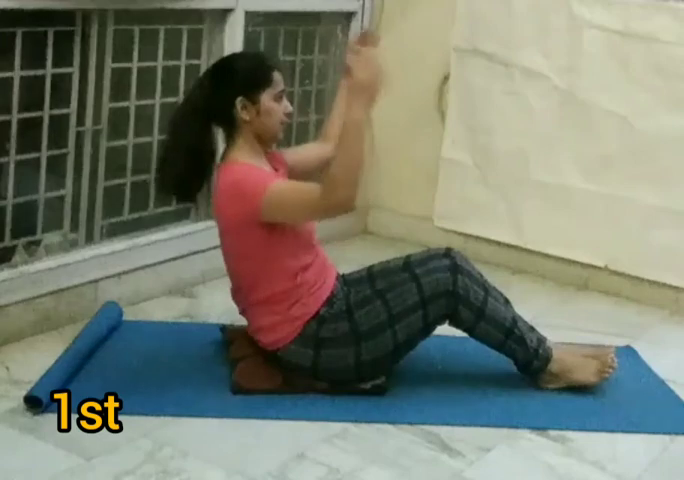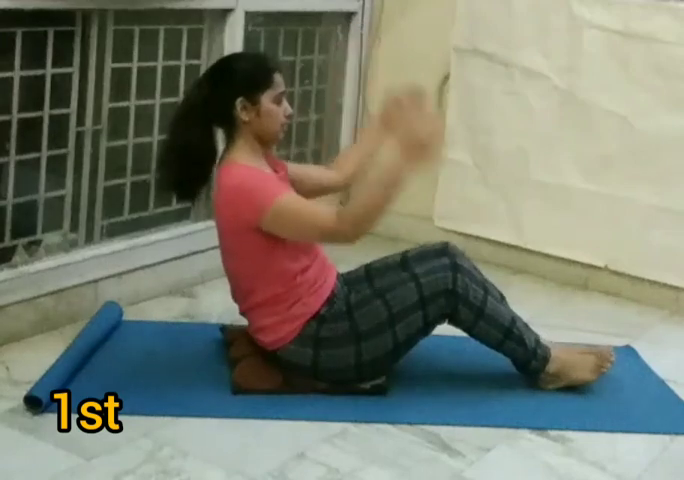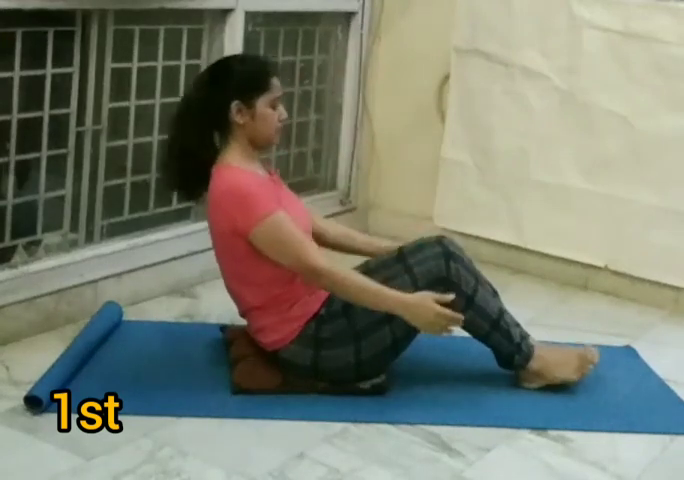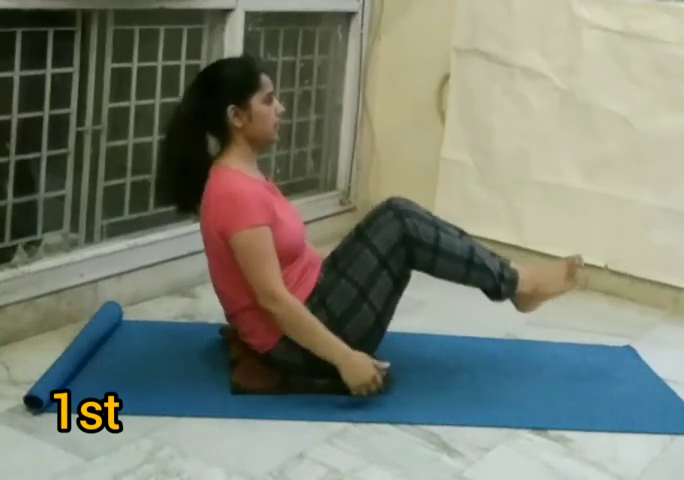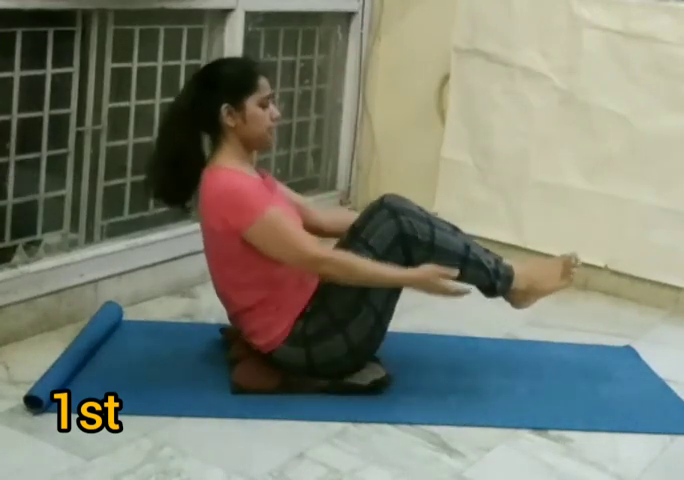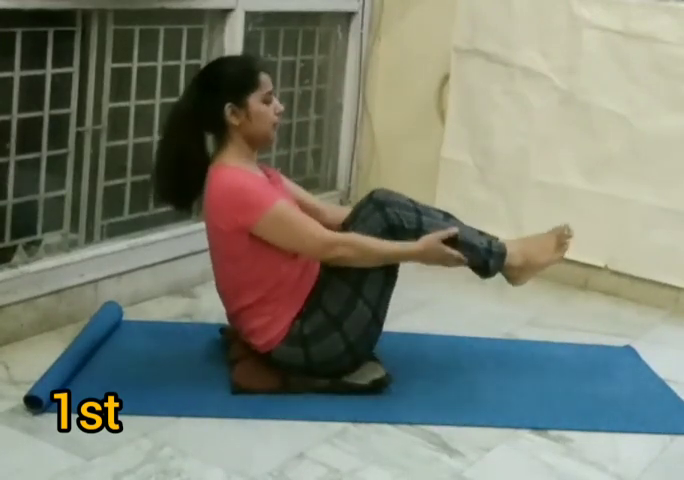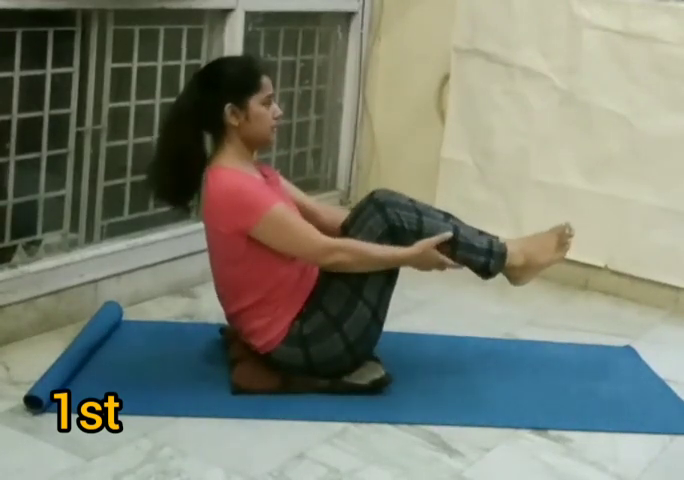
dt=0.7s
person 1, frame 1
left shoulder: (258, 162)
right shoulder: (243, 183)
left elbow: (327, 148)
right elbow: (337, 199)
left wrist: (350, 84)
right wrist: (359, 105)
left hip: (324, 303)
right hip: (311, 338)
left knee: (446, 262)
right knee: (447, 279)
left ankle: (539, 350)
right ankle: (545, 364)
person 1, frame 2
left shoulder: (256, 166)
right shoulder: (244, 185)
left elbow: (334, 177)
right elbow: (345, 226)
left wrist: (381, 127)
right wrist: (405, 159)
left hip: (324, 304)
right hip: (311, 339)
left knee: (444, 257)
right knee: (447, 278)
left ankle: (534, 350)
right ankle: (544, 364)
person 1, frame 3
left shoulder: (248, 173)
right shoulder: (240, 188)
left elbow: (318, 230)
right elbow: (317, 268)
left wrist: (394, 251)
right wrist: (406, 306)
left hip: (320, 314)
right hip: (312, 341)
left knee: (437, 249)
right knee: (440, 263)
left ankle: (521, 351)
right ankle: (528, 360)
person 1, frame 4
left shoulder: (239, 176)
right shoulder: (235, 193)
right elbow: (272, 297)
left wrist: (360, 285)
right wrist: (345, 358)
left hip: (311, 306)
right hip: (298, 343)
left knee: (397, 217)
right knee: (397, 222)
left ankle: (507, 280)
right ankle: (514, 284)
person 1, frame 5
left shoulder: (242, 175)
right shoulder: (231, 189)
left elbow: (319, 220)
right elbow: (317, 259)
left wrist: (399, 228)
right wrist: (411, 277)
left hip: (306, 313)
right hip: (305, 340)
left knee: (392, 212)
right knee: (394, 219)
left ankle: (504, 276)
right ankle: (510, 282)
person 1, frame 6
left shoulder: (248, 173)
right shoulder: (236, 188)
left elbow: (327, 216)
right elbow: (332, 247)
left wrist: (416, 227)
right wrist: (417, 250)
left hip: (302, 313)
right hip: (305, 340)
left knee: (380, 208)
right knee: (383, 213)
left ankle: (498, 254)
right ankle: (505, 258)
person 1, frame 7
left shoulder: (248, 172)
right shoulder: (235, 189)
left elbow: (324, 216)
right elbow: (328, 252)
left wrist: (410, 233)
right wrist: (411, 255)
left hip: (303, 311)
right hip: (304, 340)
left knee: (383, 208)
right knee: (387, 215)
left ankle: (500, 253)
right ankle: (508, 258)
